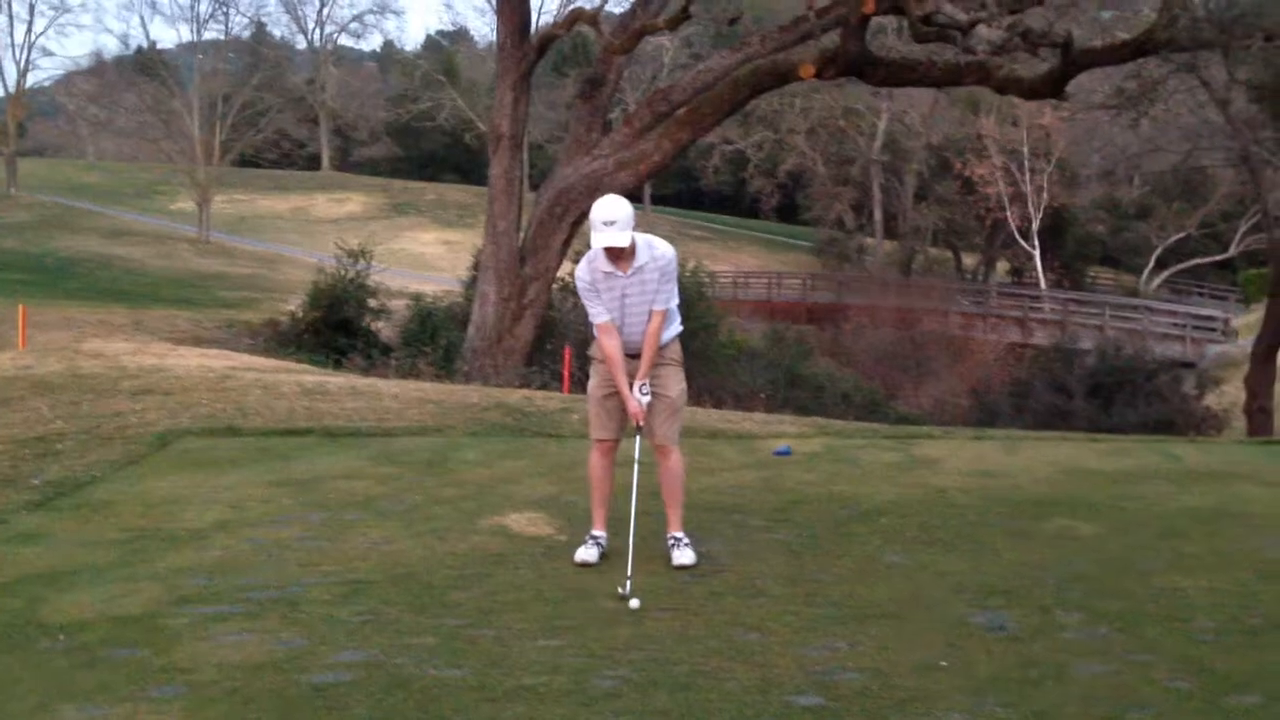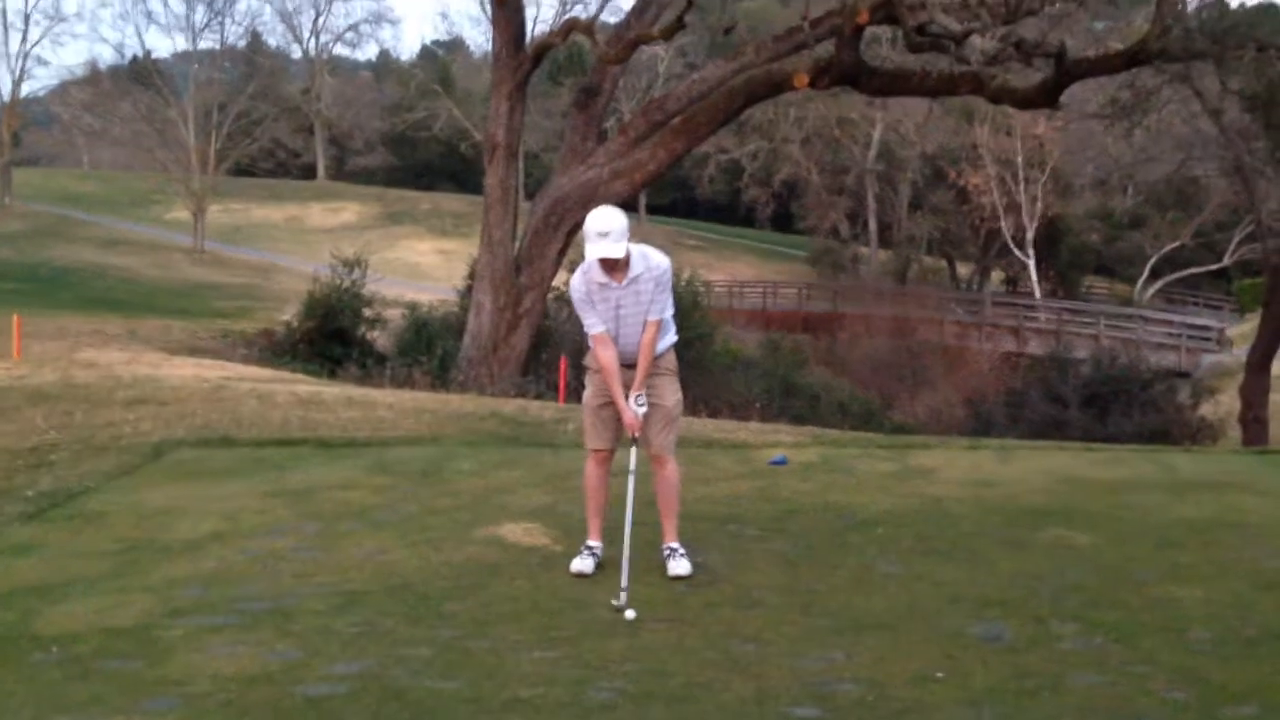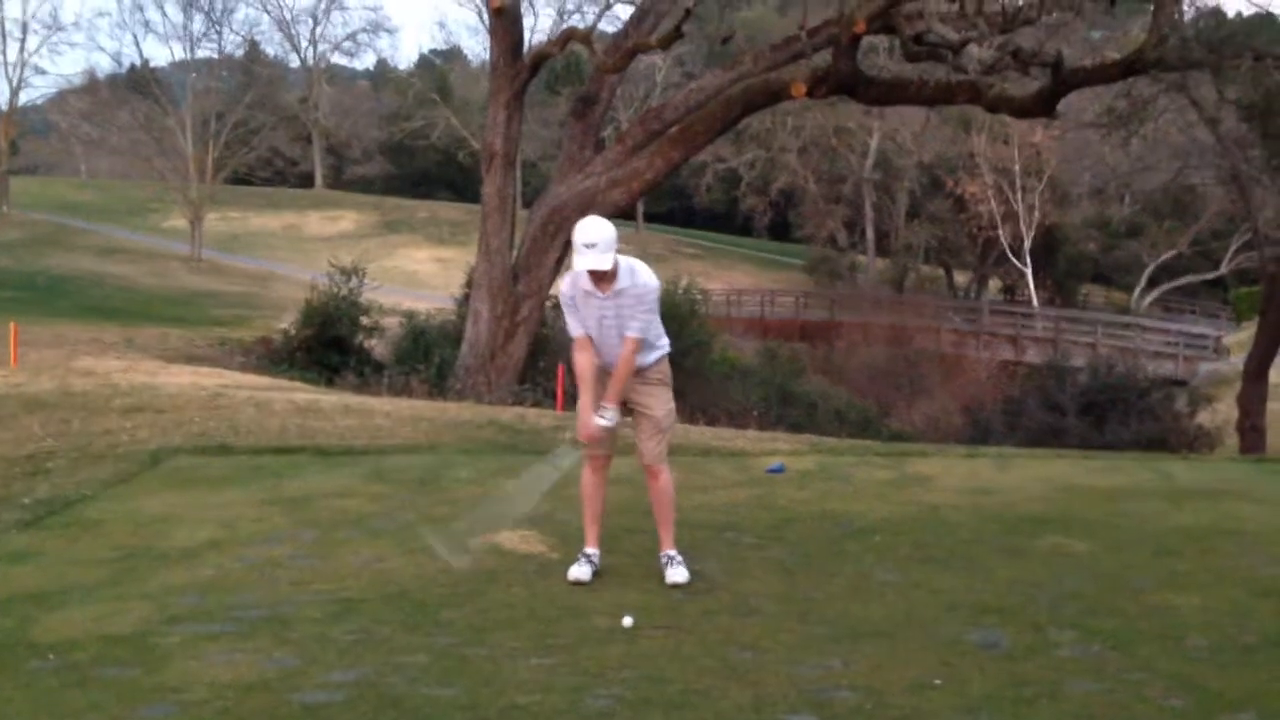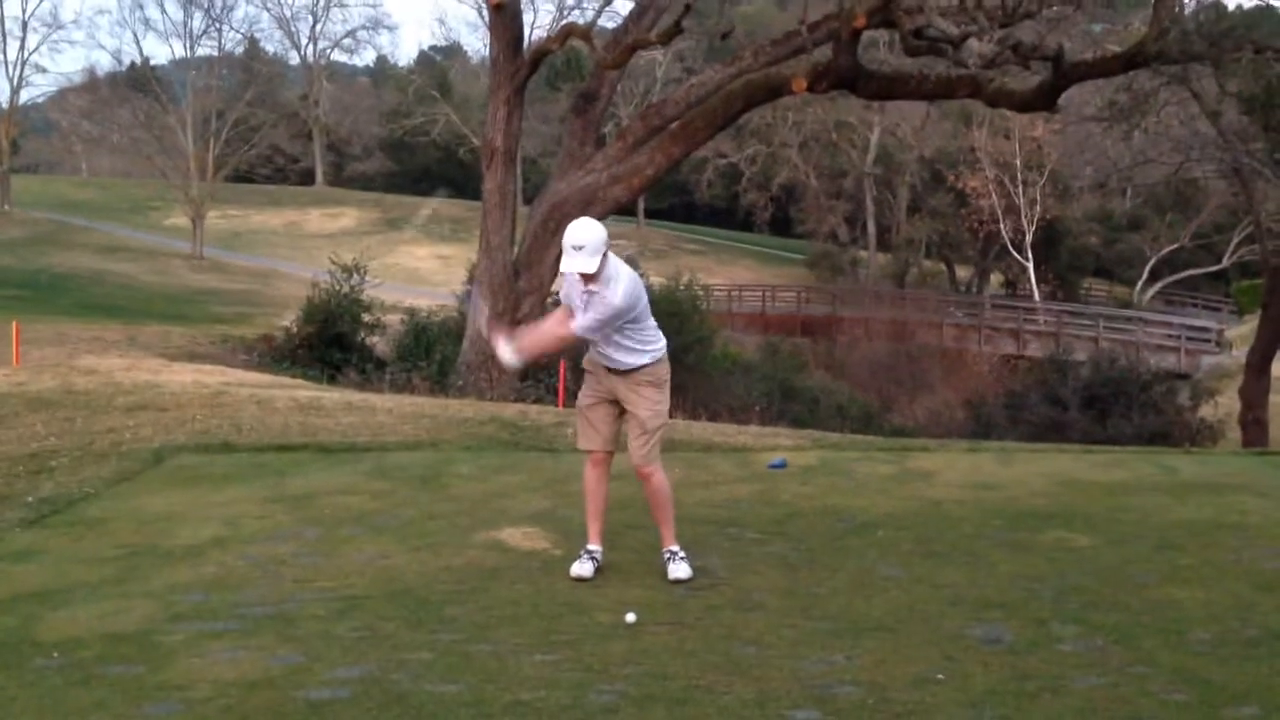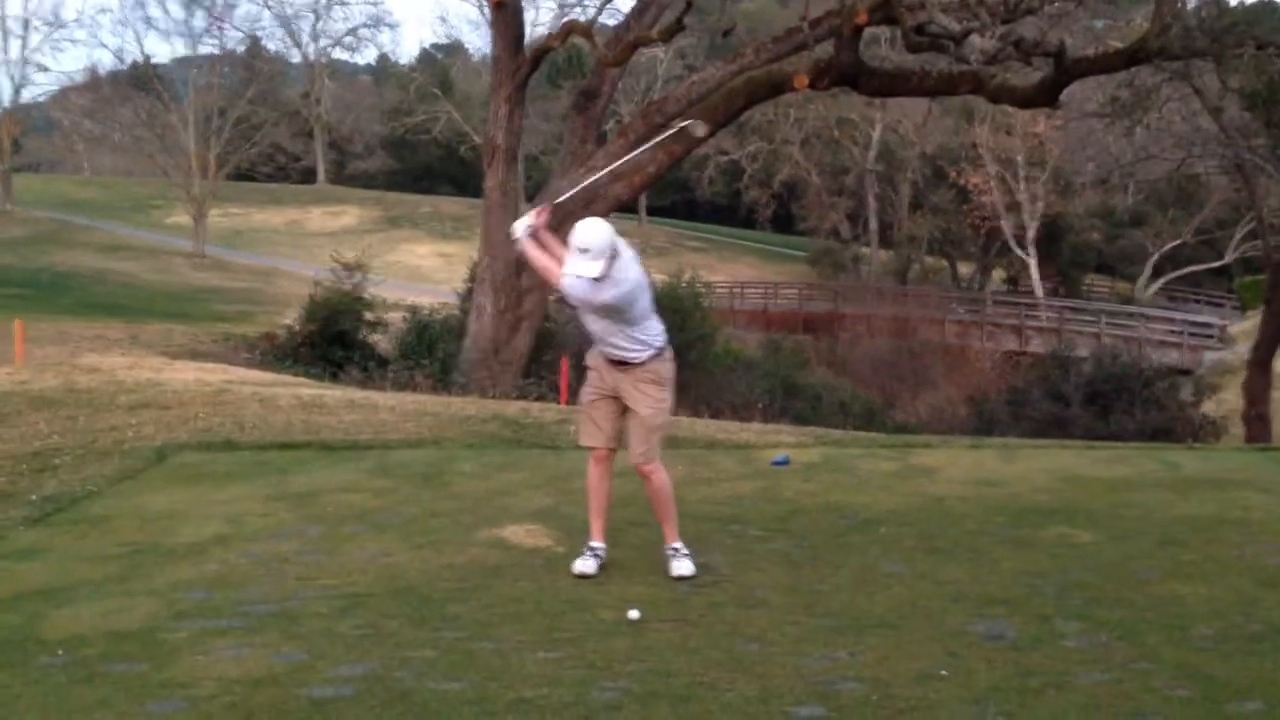
dt=0.3s
person 1, frame 1
left shoulder: (662, 255)
right shoulder: (587, 271)
left elbow: (657, 321)
right elbow: (607, 332)
left wrist: (642, 380)
right wrist: (626, 393)
left hip: (660, 353)
right hip: (611, 355)
left knee: (666, 445)
right knee: (603, 444)
left ankle: (676, 534)
right ankle: (597, 533)
person 1, frame 2
left shoulder: (657, 266)
right shoulder: (581, 282)
left elbow: (651, 333)
right elbow: (602, 344)
left wrist: (639, 391)
right wrist: (621, 405)
left hip: (656, 363)
right hip: (606, 366)
left knee: (662, 454)
right knee: (599, 454)
left ankle: (672, 544)
right ankle: (593, 543)
person 1, frame 3
left shoulder: (643, 283)
right shoulder: (570, 287)
left elbow: (630, 350)
right elbow: (583, 350)
left wrist: (610, 407)
right wrist: (587, 410)
left hip: (648, 372)
right hip: (598, 373)
left knee: (654, 464)
right knee: (593, 461)
left ankle: (669, 552)
right ankle: (590, 551)
person 1, frame 4
left shoulder: (618, 294)
right shoulder: (580, 265)
left elbow: (568, 334)
right elbow: (563, 316)
left wrist: (518, 352)
right wrist: (517, 337)
left hip: (643, 374)
right hip: (601, 368)
left knee: (646, 465)
right knee: (597, 458)
left ankle: (671, 548)
right ankle: (593, 547)
person 1, frame 5
left shoulder: (615, 289)
right shoulder: (606, 247)
left elbow: (558, 277)
right elbow: (570, 268)
left wrist: (524, 240)
right wrist: (541, 232)
left hip: (646, 370)
right hip: (605, 362)
left knee: (646, 464)
right knee: (600, 455)
left ankle: (675, 545)
right ankle: (596, 544)
